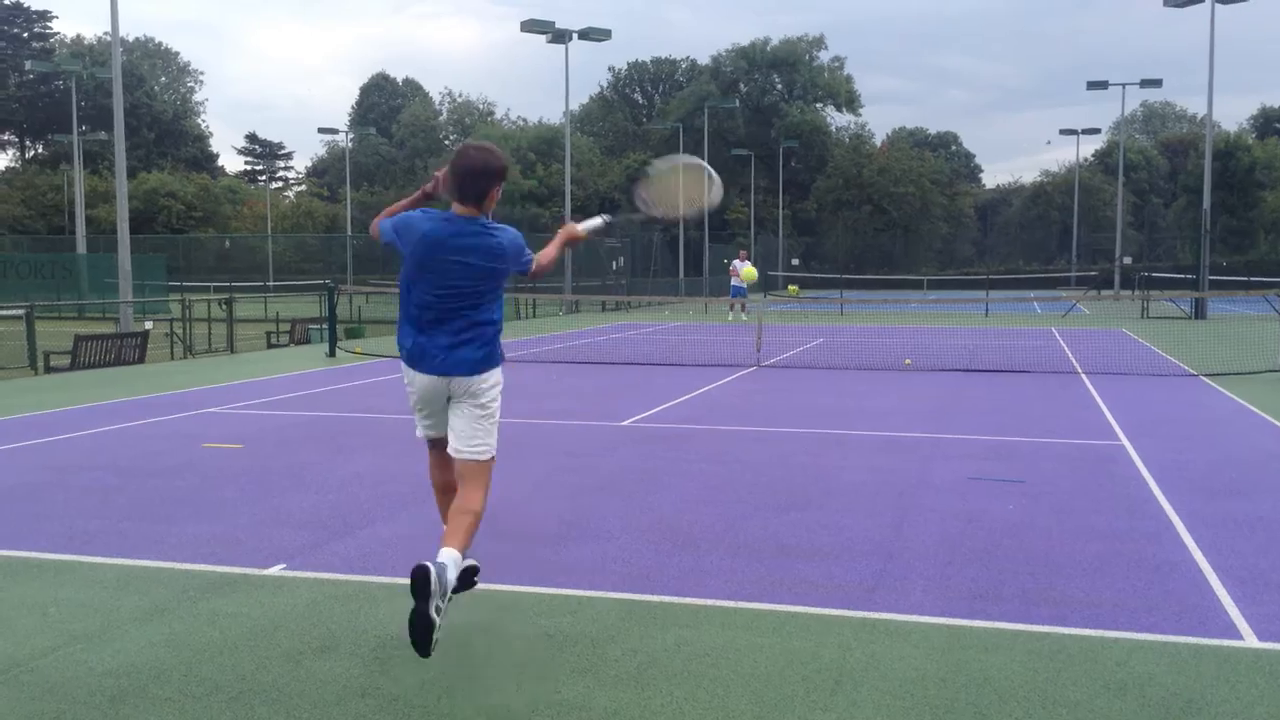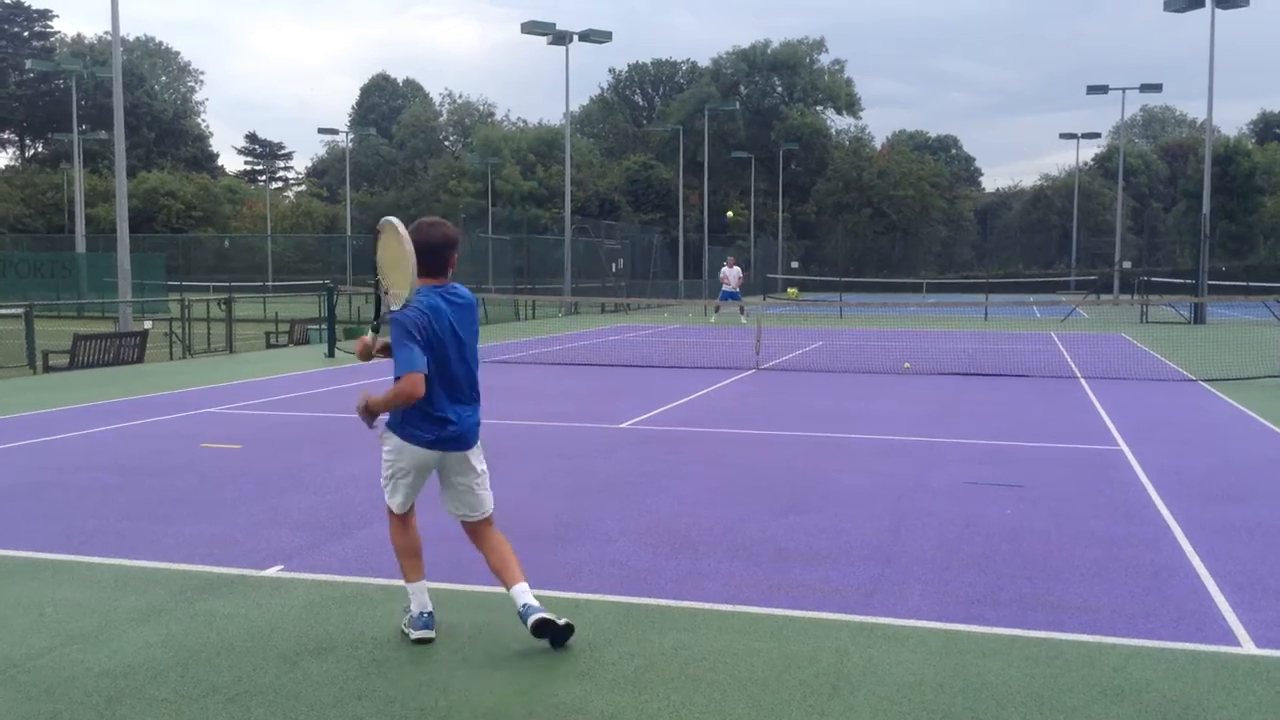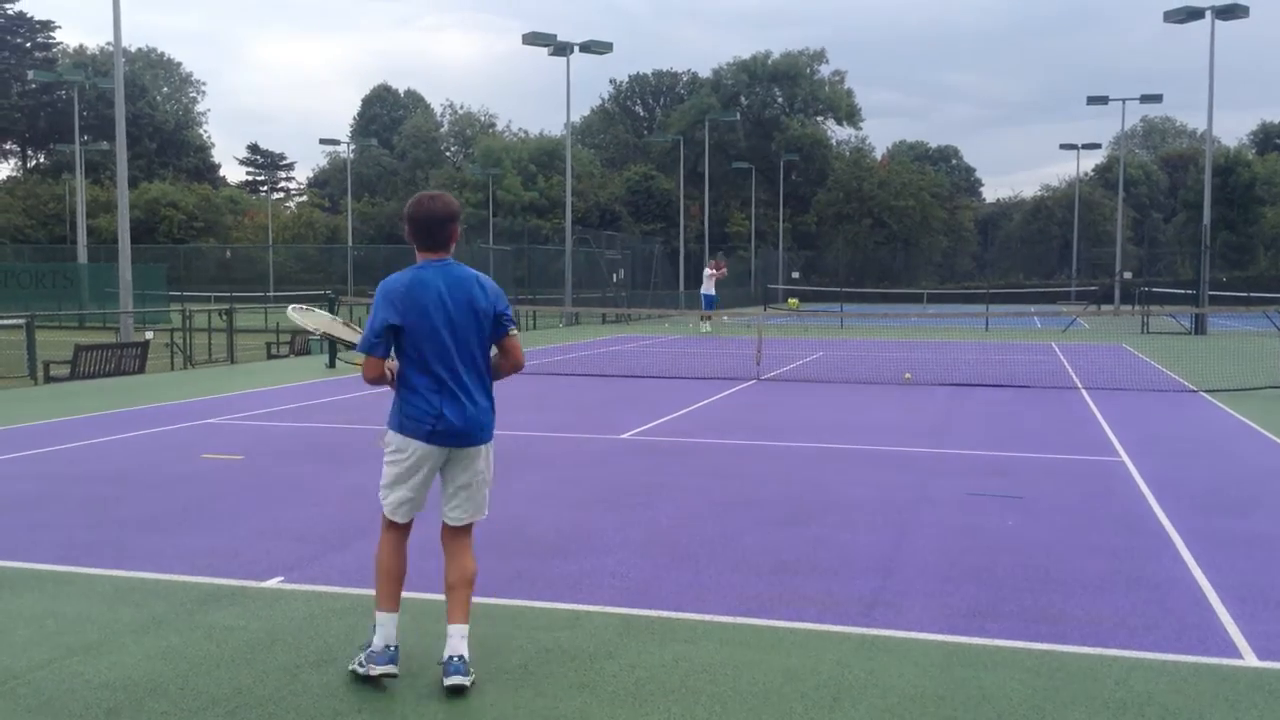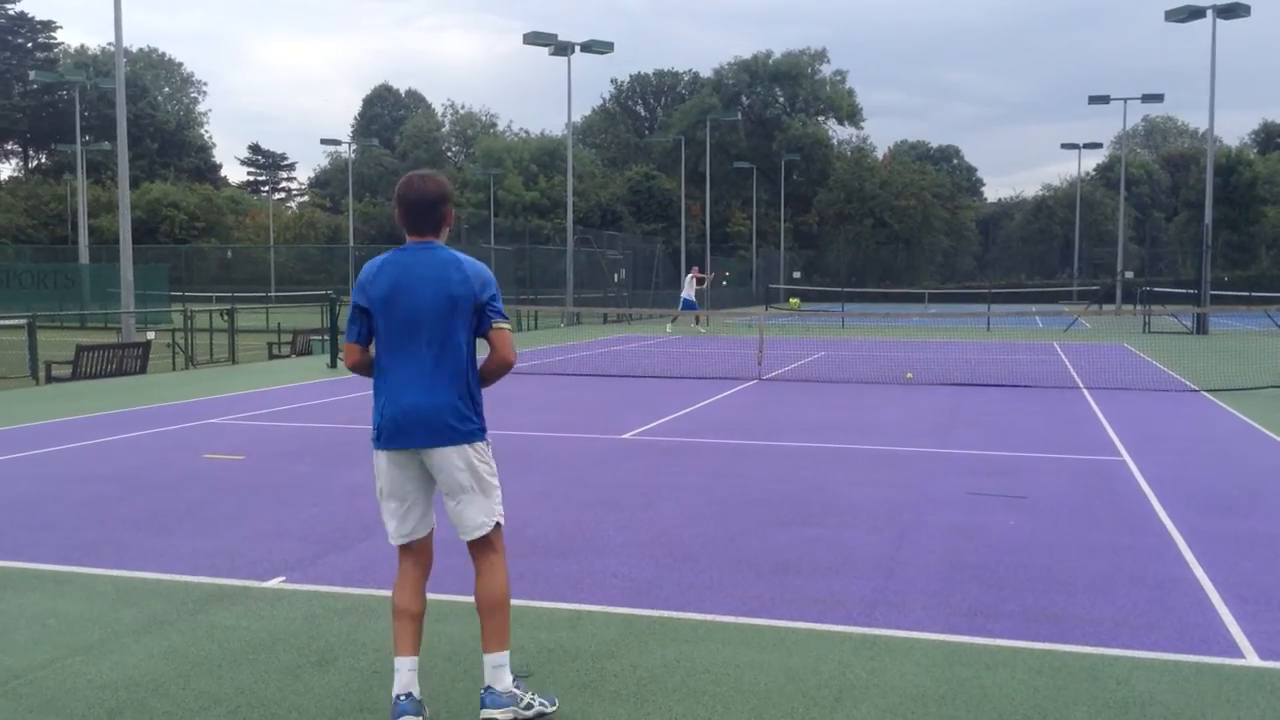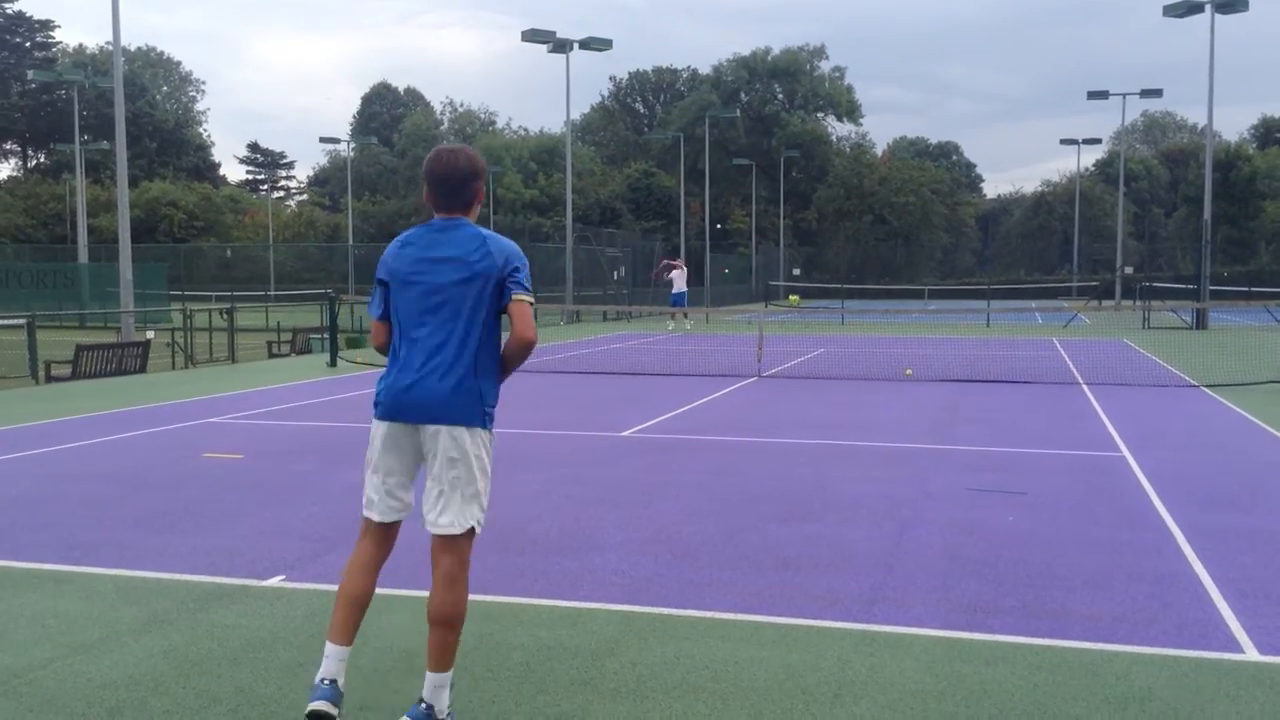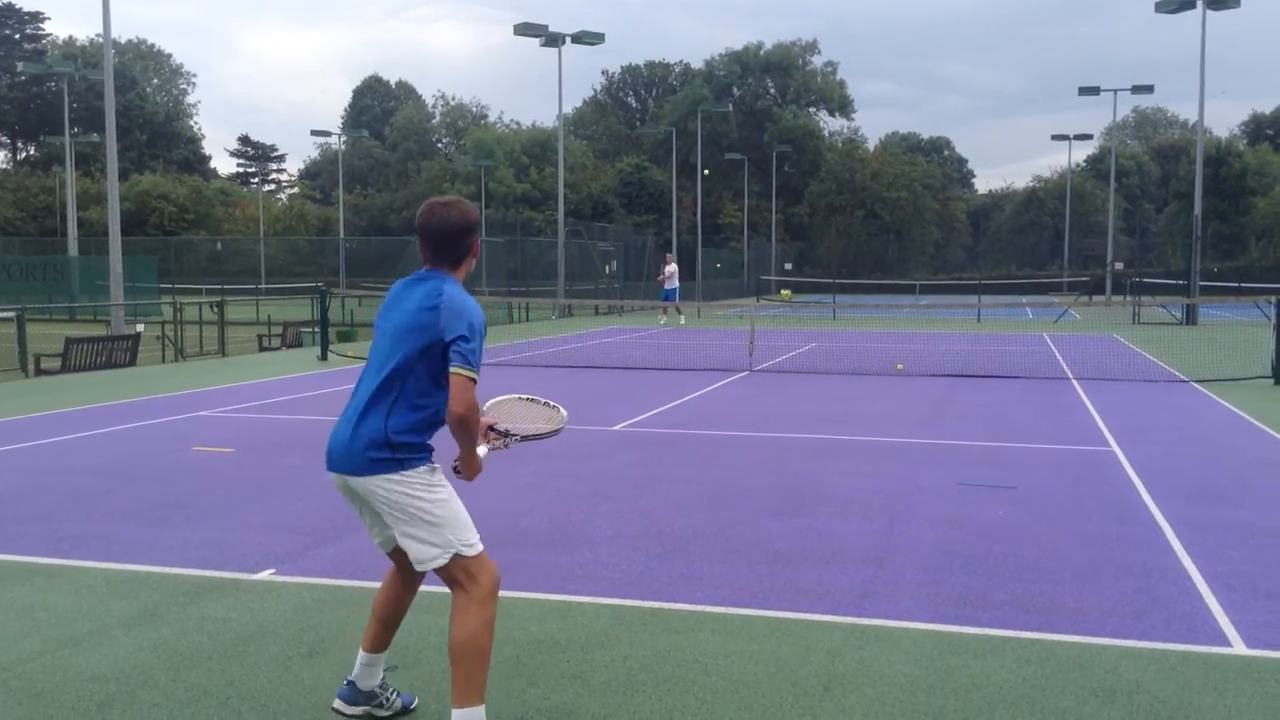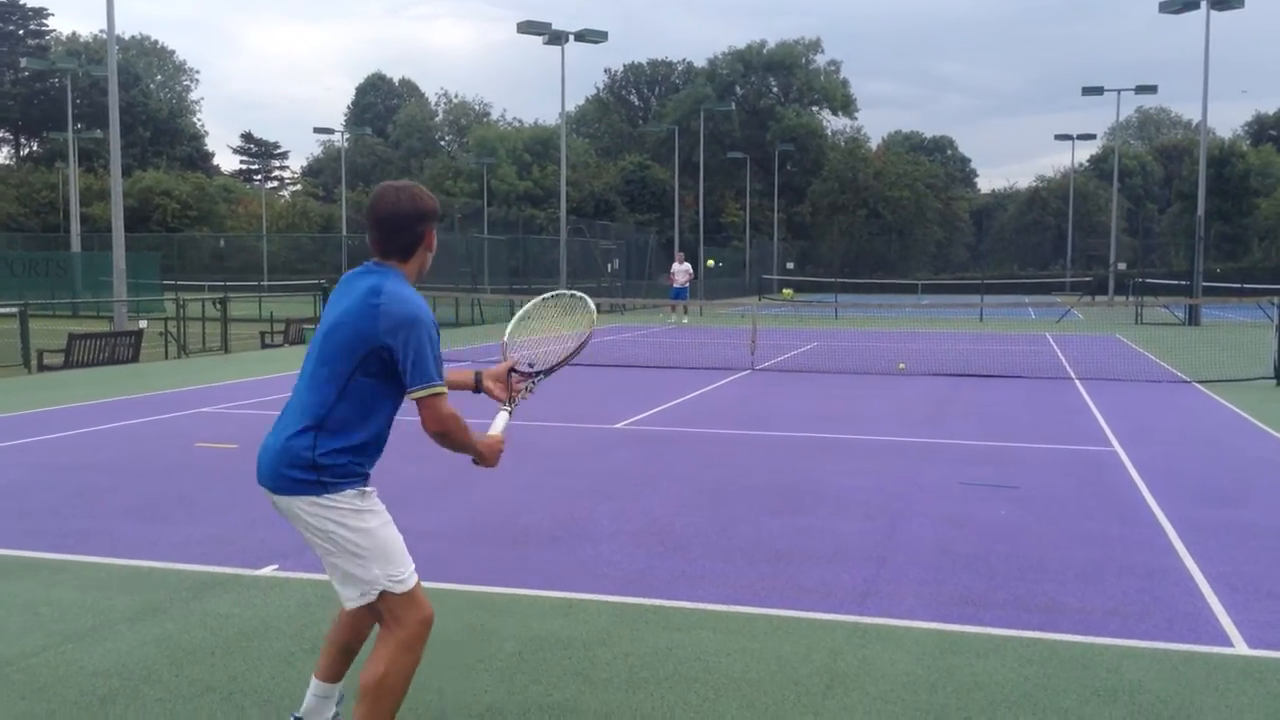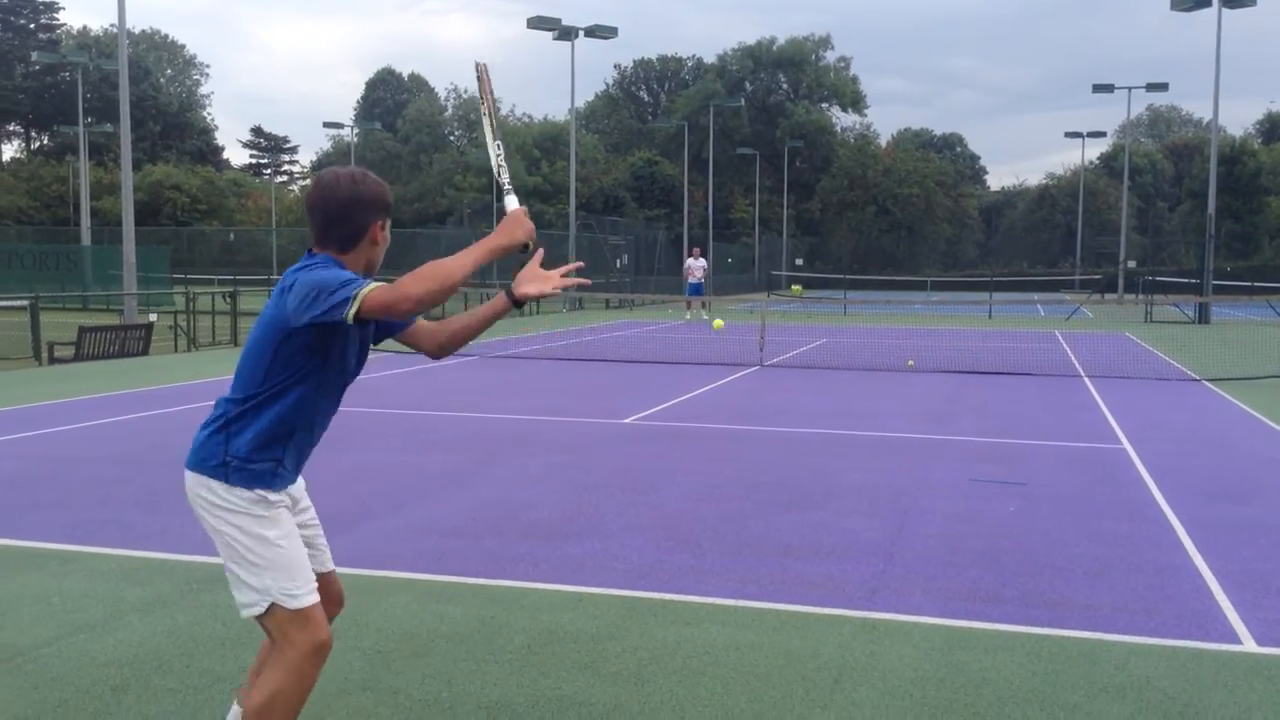
dt=0.4s
person 1, frame 1
left shoulder: (419, 227)
right shoulder: (501, 239)
left elbow: (377, 228)
right elbow: (533, 265)
left wrist: (425, 193)
right wrist: (563, 238)
left hip: (418, 364)
right hip: (476, 372)
left knee: (439, 452)
right knee: (472, 480)
left ankle: (456, 560)
right ankle: (441, 571)
person 1, frame 2
left shoulder: (408, 313)
right shoulder: (466, 300)
left elbow: (413, 390)
left wrist: (374, 404)
right wrist: (381, 346)
left hip: (413, 436)
right hip: (462, 435)
left knee: (399, 515)
right knee: (483, 529)
left ankle: (420, 611)
right ankle: (530, 608)
person 1, frame 3
left shoulder: (393, 291)
right shoulder: (487, 289)
left elbow: (372, 372)
right elbow: (514, 361)
left hip: (415, 430)
right hip: (473, 430)
left knee: (394, 530)
right knee: (458, 539)
left ankle: (382, 647)
right ankle: (457, 656)
person 1, frame 4
left shoulder: (372, 275)
right shoulder: (476, 276)
left elbow: (354, 359)
right elbow: (504, 356)
left hip: (394, 433)
right hip: (456, 432)
left knee: (412, 560)
right knee: (488, 552)
person 1, frame 5
left shoulder: (397, 251)
right shoulder: (503, 253)
left elbow: (380, 339)
right elbow: (523, 336)
right wrist: (493, 374)
left hip: (396, 406)
right hip: (459, 414)
left knee: (373, 539)
right knee: (451, 556)
person 1, frame 6
left shoulder: (400, 293)
right shoulder: (463, 310)
right elbow: (459, 406)
left wrist: (467, 420)
right wrist: (470, 457)
left hip: (347, 455)
right hip: (389, 461)
left knee: (411, 562)
right knee: (478, 582)
person 1, frame 7
left shoulder: (358, 287)
right shoulder: (405, 308)
right elbow: (437, 423)
left wrist: (475, 380)
right wrist: (481, 448)
left hip: (302, 468)
right hip: (323, 479)
left knee: (368, 603)
right knee: (410, 617)
person 1, frame 8
left shoulder: (350, 289)
right shoulder: (314, 285)
left elbow: (435, 339)
right elbow: (407, 298)
left wrist: (513, 297)
right wrist: (495, 242)
left hip: (274, 476)
right hip: (234, 480)
left knee: (320, 602)
right knee: (307, 637)
